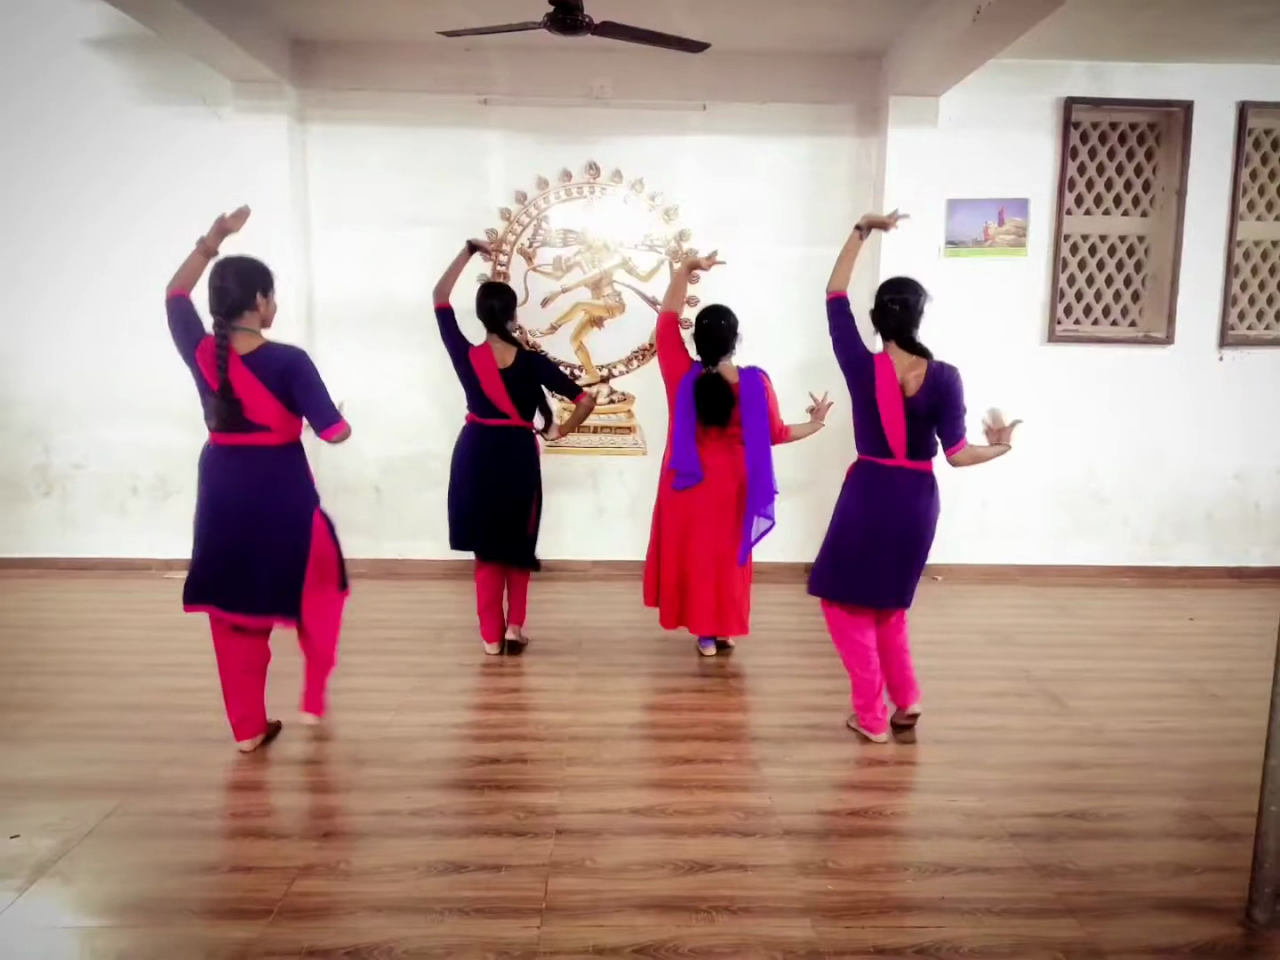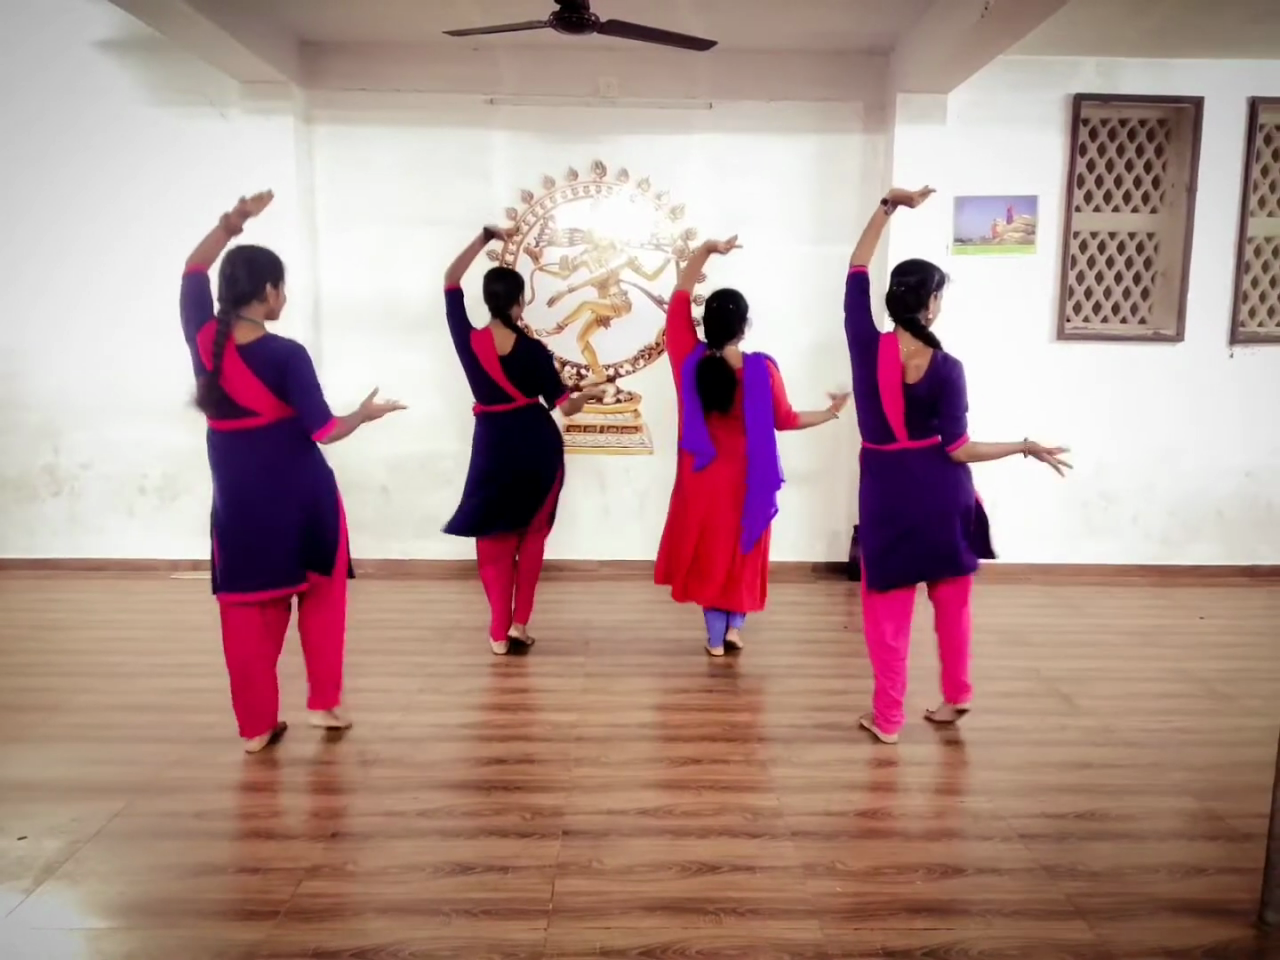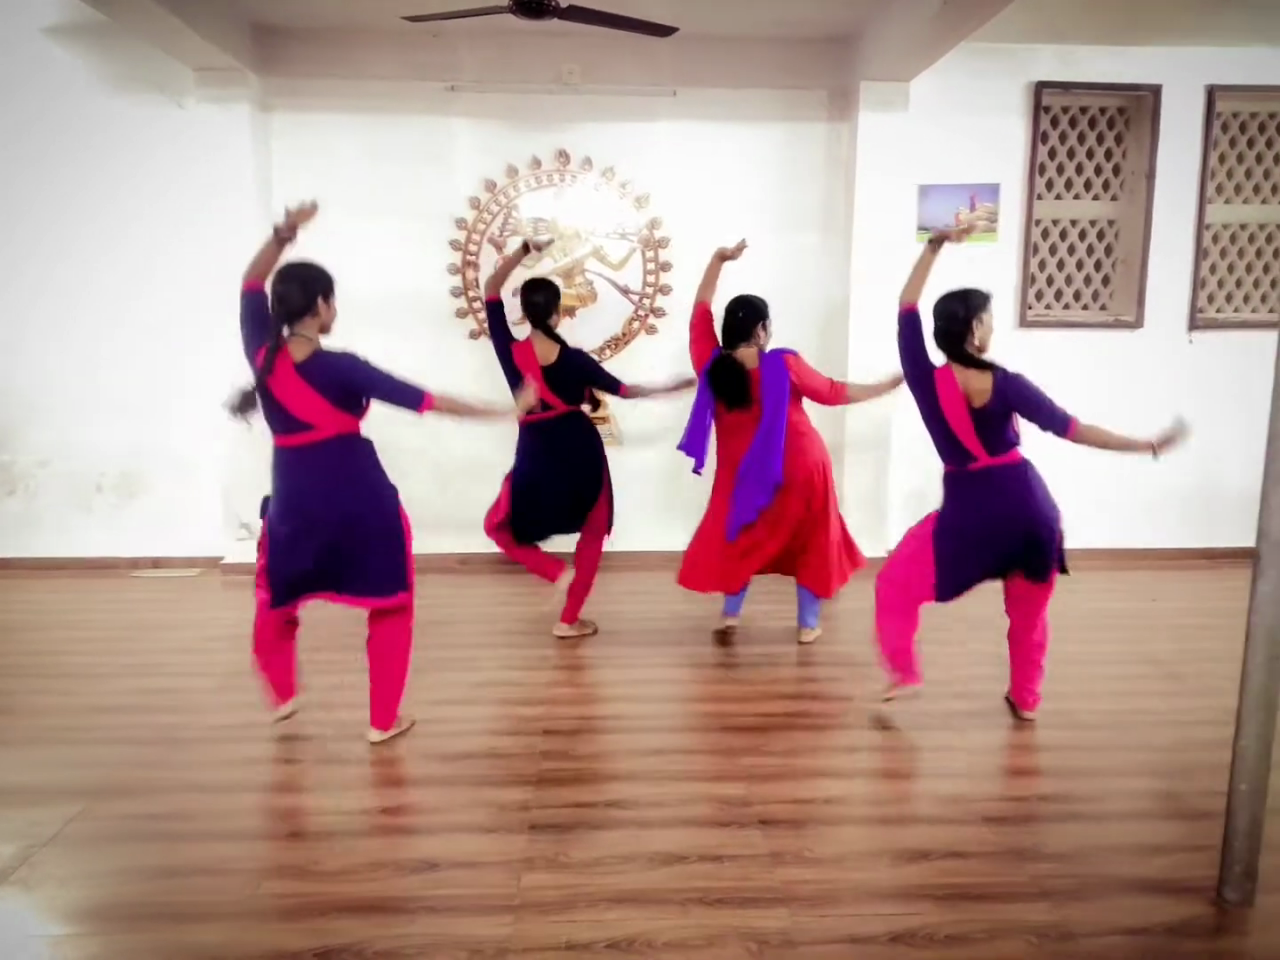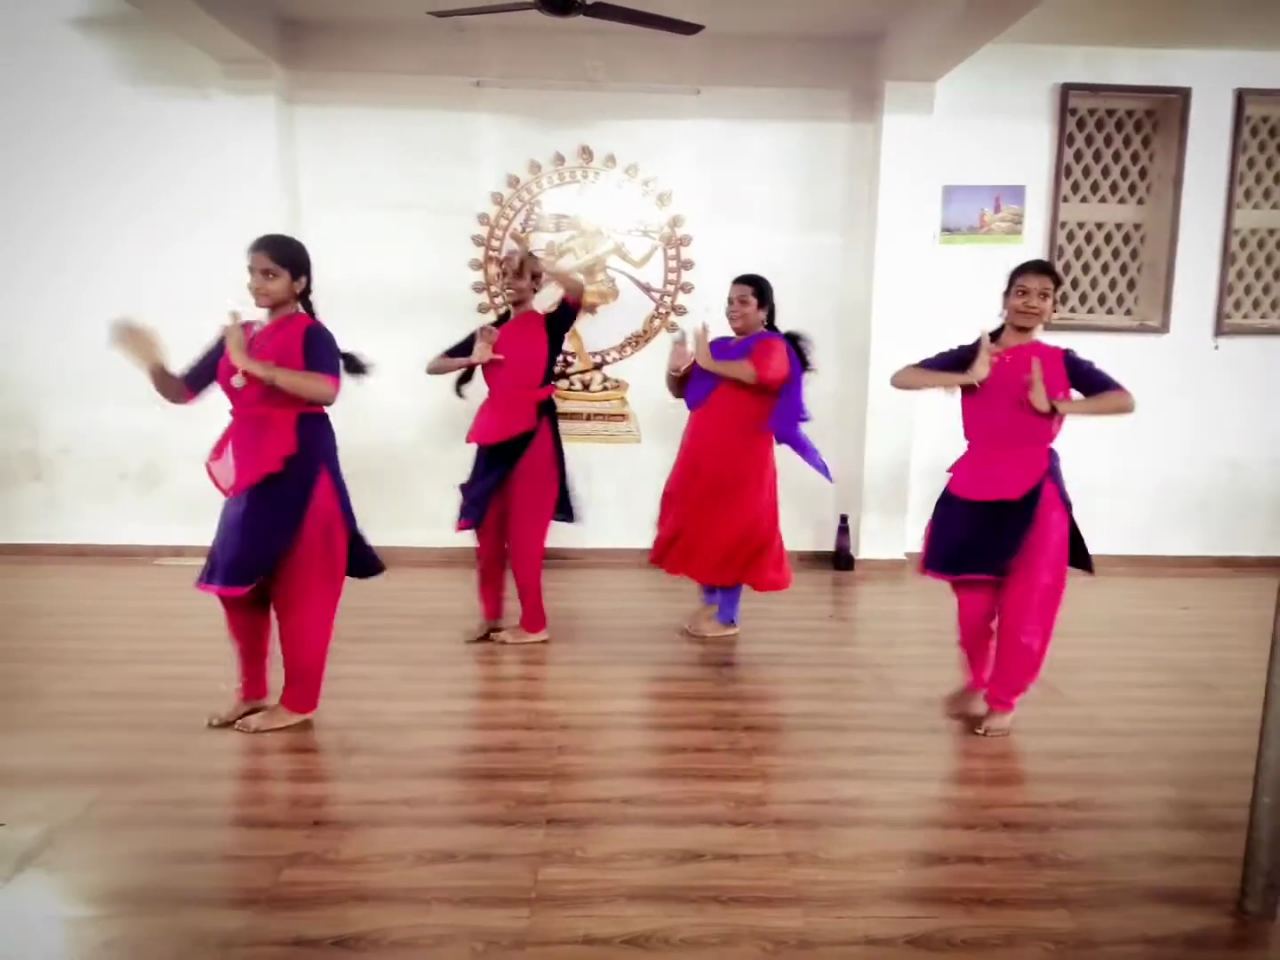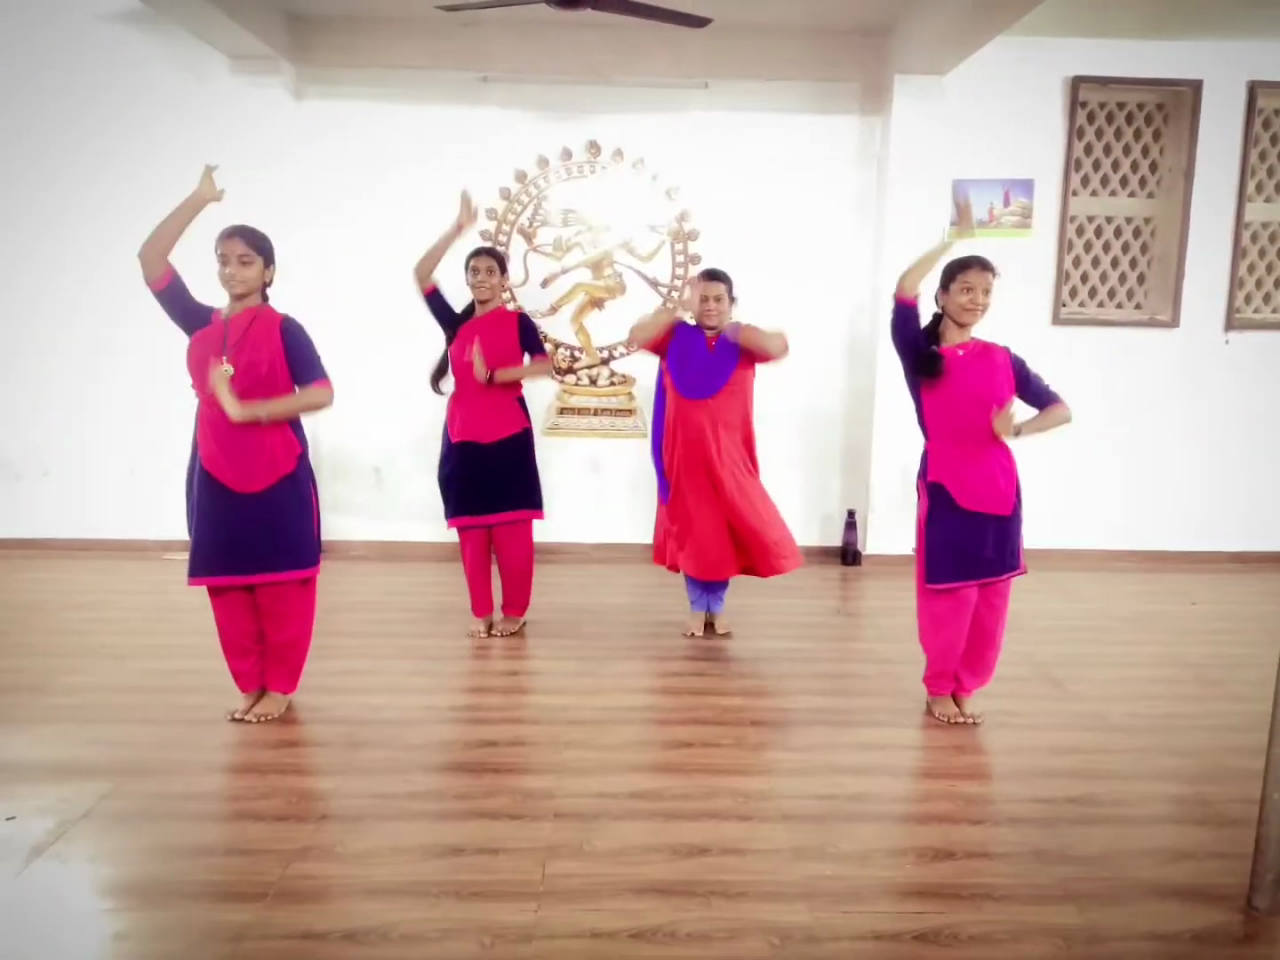
dt=1s
person 1, frame 1
left shoulder: (200, 352)
right shoulder: (288, 360)
left elbow: (176, 293)
right elbow: (335, 431)
left wrist: (213, 238)
right wrist: (339, 423)
left hip: (222, 498)
right hip: (284, 500)
left knee: (236, 609)
right knee: (318, 597)
left ankle: (249, 726)
right ankle: (312, 701)
person 1, frame 2
left shoulder: (203, 338)
right shoulder: (285, 355)
left elbow: (194, 268)
right elbow: (323, 430)
left wrist: (233, 220)
right wrist: (367, 413)
left hip: (237, 491)
right hip: (299, 486)
left knee: (247, 609)
right knee: (320, 599)
left ankle: (256, 726)
right ankle: (325, 705)
person 1, frame 3
left shoulder: (263, 355)
right shoulder: (340, 367)
left elbow: (253, 287)
right elbow: (422, 401)
left wrist: (281, 236)
right wrist: (501, 408)
left hip: (295, 496)
right hip: (358, 492)
left knee: (276, 598)
right knee: (387, 603)
left ankle: (282, 694)
right ankle: (383, 718)
person 1, frame 4
left shoulder: (311, 334)
right shoulder: (236, 337)
left elbow: (326, 389)
right elbow: (181, 392)
left wrist: (252, 365)
right wrist: (151, 361)
left hip: (302, 474)
right hip: (251, 477)
left knee: (302, 590)
right knee: (239, 588)
left ankle: (296, 702)
right ankle: (252, 691)
person 1, frame 5
left shoulder: (285, 329)
right shoulder: (201, 323)
left elbow: (321, 393)
right elbow: (150, 260)
left wrist: (250, 410)
right wrist: (197, 201)
left hip: (278, 472)
right hip: (216, 473)
left knee: (281, 582)
right knee: (226, 583)
left ankle: (280, 686)
right ankle: (250, 685)
person 2, frame 1
left shoulder: (860, 365)
right shoulder: (943, 378)
left elbow: (835, 295)
right elbow: (957, 455)
left wrist: (862, 230)
right wrist: (999, 442)
left hip: (868, 496)
right hip: (916, 501)
left knee: (850, 611)
right knee: (887, 606)
left ankle: (872, 716)
right ankle: (904, 700)
person 2, frame 2
left shoulder: (867, 346)
right shoulder: (946, 368)
left elbow: (857, 269)
right elbow: (959, 448)
left wrist: (888, 206)
right wrist: (1028, 448)
left hip: (884, 484)
right hip: (940, 484)
left knee: (887, 608)
right knee: (951, 593)
left ankle: (887, 717)
right ankle: (956, 694)
person 2, frame 3
left shoulder: (924, 381)
right shoulder: (1006, 385)
left elbow: (906, 309)
right elbow: (1072, 430)
left wrist: (933, 247)
right wrist: (1148, 445)
left hip: (968, 507)
right hip: (1024, 503)
left knee: (896, 581)
right knee: (1028, 608)
left ankle: (904, 671)
right ankle: (1026, 698)
person 2, frame 4
left shoulder: (1062, 361)
right shoulder: (971, 355)
left elbow: (1122, 400)
right elbow: (902, 378)
left wrist: (1057, 408)
right wrist: (968, 378)
left hip: (1037, 488)
right hip: (975, 486)
left knee: (1028, 605)
right knee: (974, 597)
left ankle: (1004, 700)
right ankle: (977, 682)
person 2, frame 5
left shoulder: (1003, 359)
right shoulder: (919, 352)
left elbow: (1060, 409)
right elbow: (904, 291)
left wrist: (1020, 428)
right wrist: (952, 238)
left hip: (998, 484)
right hip: (946, 484)
left knee: (991, 596)
right knee: (950, 595)
left ankle: (964, 686)
right ankle: (938, 688)
person 3, frame 1
left shoulder: (465, 355)
right shoulder: (533, 362)
left elbow: (439, 296)
right elbow: (585, 402)
left wrist: (470, 249)
right wrist: (561, 429)
left hip: (474, 455)
right hip: (518, 457)
left knee: (486, 550)
right knee: (515, 547)
left ankle: (492, 635)
right ankle: (514, 627)
person 3, frame 2
left shoulder: (467, 341)
right shoulder: (531, 350)
left elbow: (450, 280)
right elbow: (565, 405)
left wrist: (484, 237)
right wrist: (588, 394)
left hip: (492, 443)
right hip: (535, 443)
left knee: (494, 545)
right knee: (531, 536)
left ankle: (499, 633)
right ankle: (519, 625)
person 3, frame 3
left shoulder: (509, 351)
right shoulder: (573, 359)
left elbow: (491, 289)
right elbow: (621, 390)
left wrist: (523, 250)
right wrist: (669, 387)
left hip: (535, 450)
right hip: (580, 447)
left knee: (500, 524)
right knee: (592, 534)
left ankle: (556, 569)
right ankle: (569, 619)
person 3, frame 4
left shoulder: (548, 325)
right shoulder: (490, 332)
left elbow: (576, 291)
right elbow: (434, 365)
left wrist: (537, 267)
right wrist: (472, 360)
left hip: (534, 433)
right hip: (496, 435)
left knee: (522, 531)
right knee: (489, 529)
left ankle: (533, 624)
right ankle: (491, 615)
person 3, frame 5
left shoulder: (518, 322)
right shoulder: (455, 321)
left elbow: (545, 366)
right elbow: (422, 274)
left wrist: (492, 374)
right wrist: (457, 229)
left hip: (508, 434)
right hip: (463, 434)
left knee: (511, 523)
right knee: (470, 523)
left ankle: (514, 607)
right ankle: (481, 612)
person 4, frame 1
left shoulder: (681, 377)
right shoulder: (755, 382)
left elbow: (667, 319)
right elbow: (776, 434)
left wrist: (687, 267)
right wrist: (816, 422)
left hip: (688, 489)
right hip: (733, 489)
left knee: (693, 558)
right knee: (726, 558)
left ankle: (705, 637)
right ankle: (722, 630)
person 4, frame 2
left shoulder: (689, 360)
right shoulder: (762, 368)
left elbow: (679, 300)
right elbow: (785, 419)
left wrist: (705, 250)
right wrist: (832, 412)
left hip: (701, 476)
right hip: (746, 479)
left knee: (707, 551)
right knee: (740, 549)
left ankle: (715, 638)
right ankle: (734, 629)
person 4, frame 3
left shoulder: (710, 365)
right shoulder: (784, 365)
left elbow: (700, 312)
right elbow: (833, 393)
left wrist: (717, 261)
right wrist: (881, 387)
left hip: (741, 471)
right hip: (800, 465)
left knee: (741, 537)
right knee: (812, 541)
left ankle: (731, 612)
right ankle: (808, 623)
person 4, frame 4
left shoulder: (771, 345)
right shoulder: (718, 346)
left elbow: (762, 372)
right elbow: (678, 390)
left wrist: (708, 363)
right wrist: (676, 368)
left hip: (741, 459)
right hip: (702, 456)
left knee: (728, 532)
right knee: (698, 528)
left ankle: (727, 618)
right ankle: (711, 605)
person 4, frame 5
left shoulder: (743, 344)
right shoulder: (677, 337)
left elbow: (778, 347)
right elbow: (638, 337)
left wrist: (735, 327)
right wrist: (678, 309)
left hip: (731, 451)
right hip: (686, 452)
left knee: (732, 526)
right knee: (692, 528)
left ankle: (718, 608)
right ankle: (697, 609)
